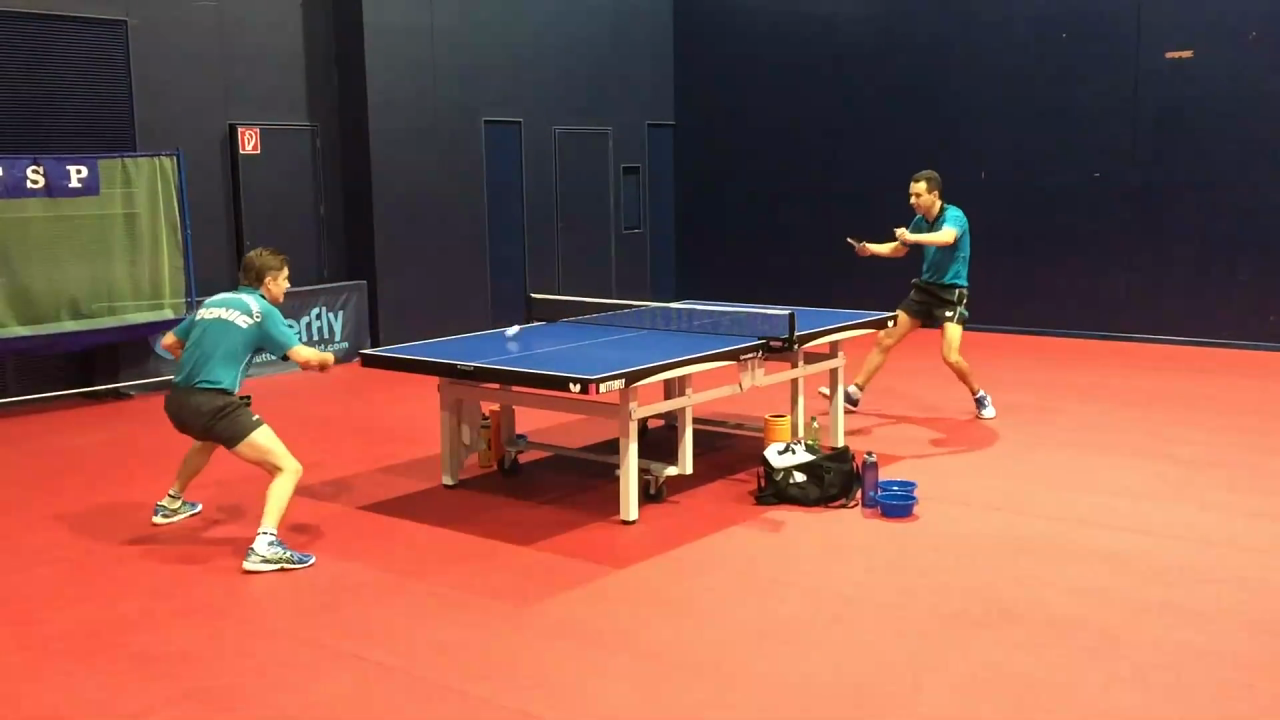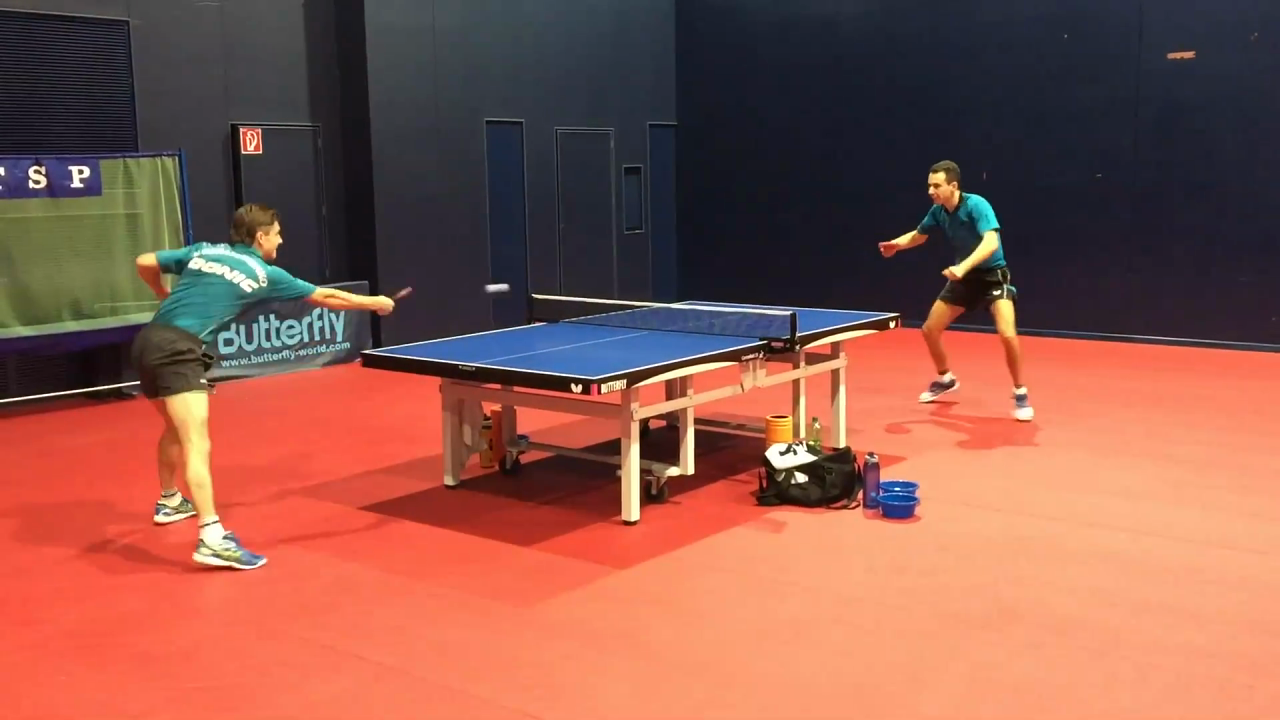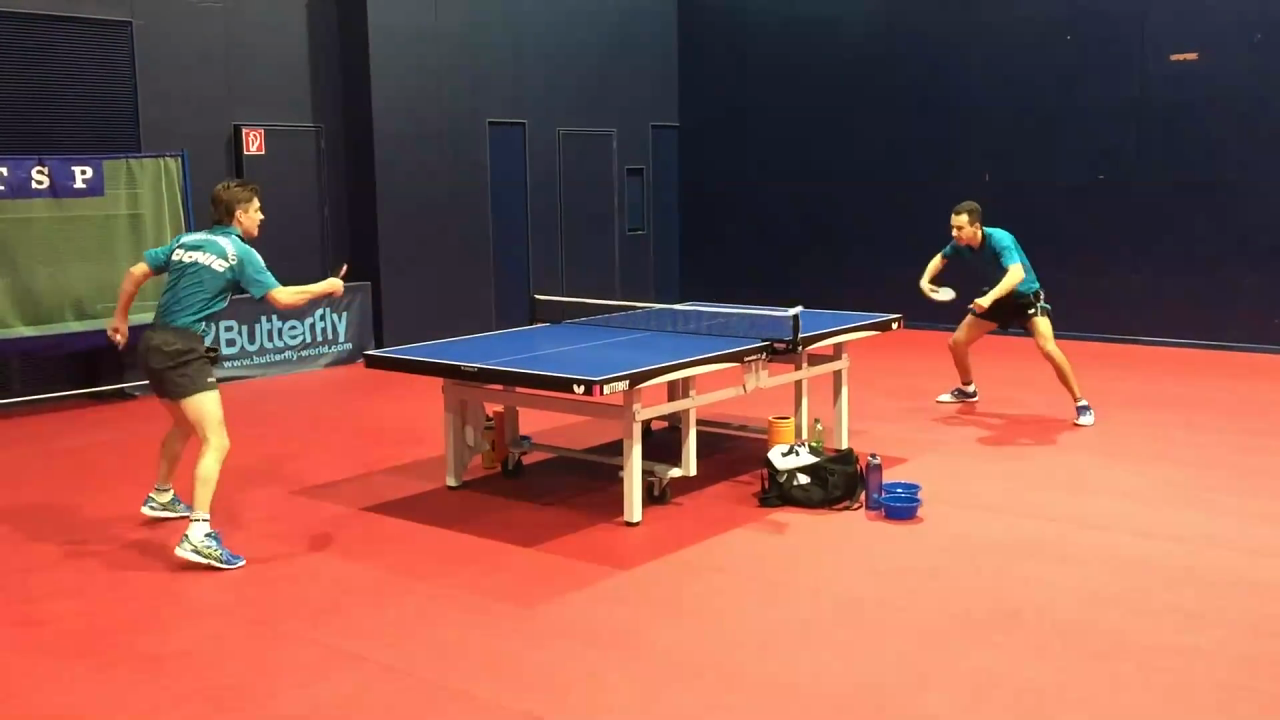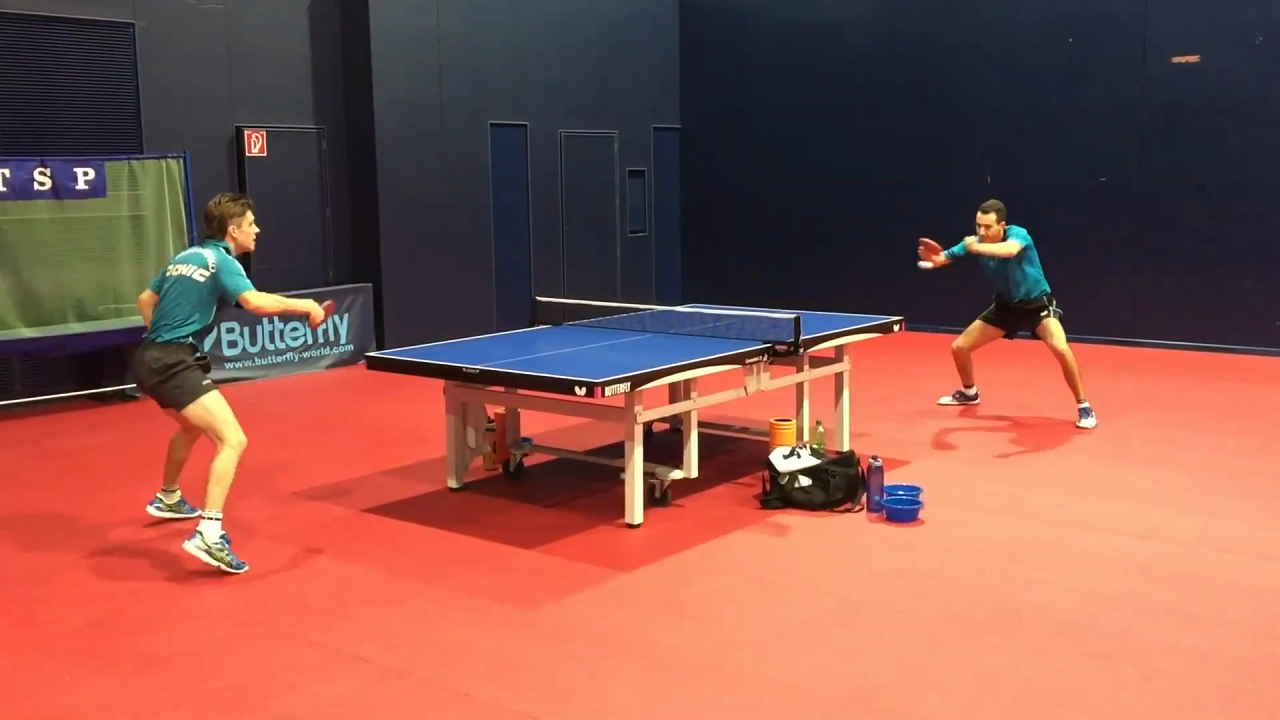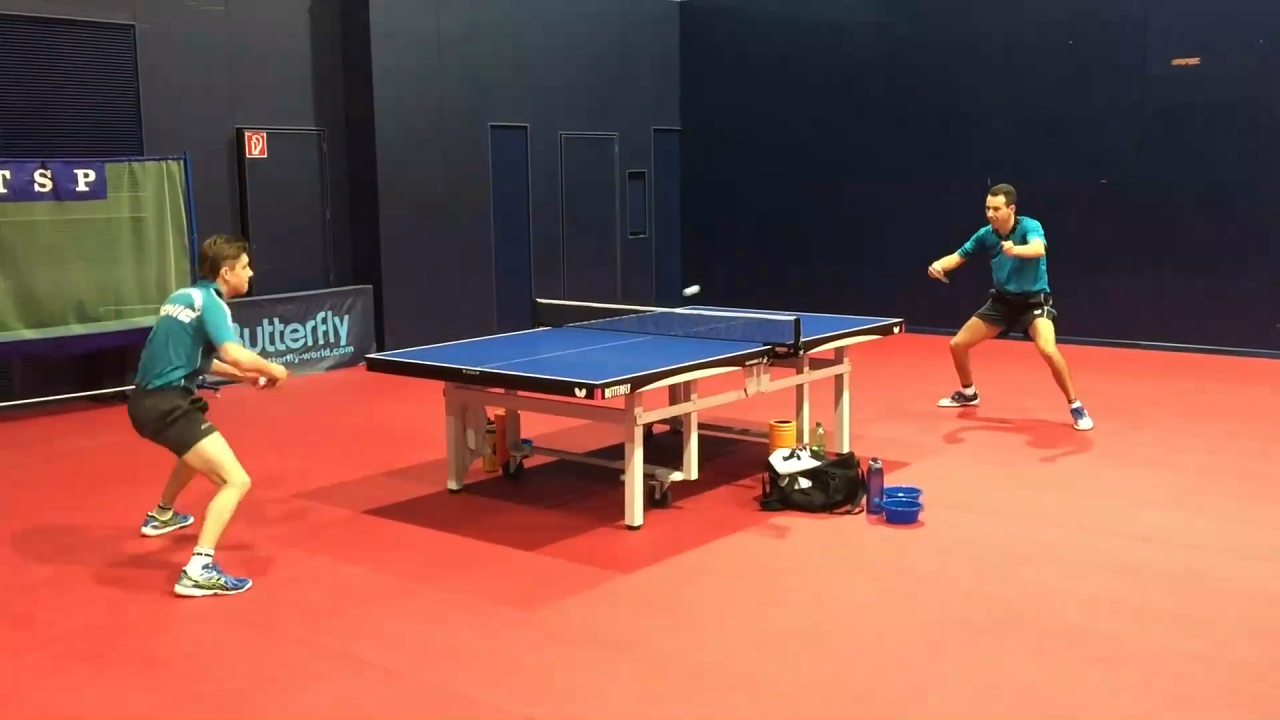
dt=0.2s
person 1, frame 1
left shoulder: (210, 304)
right shoulder: (263, 312)
left elbow: (169, 343)
right elbow: (303, 357)
right wrist: (326, 358)
left hip: (177, 400)
right hip: (215, 404)
left knee: (207, 440)
right knee: (289, 469)
left ankle: (171, 503)
right ankle: (264, 546)
person 1, frame 2
left shoulder: (201, 251)
right shoulder: (265, 275)
left elbow: (145, 263)
right elbow: (323, 296)
left wrist: (163, 295)
right wrist: (374, 303)
left hip: (148, 341)
right hip: (176, 351)
left knee: (176, 429)
right knee: (197, 446)
left ankle: (168, 501)
right ankle: (212, 537)
person 1, frame 3
left shoulder: (186, 241)
right shoulder: (239, 252)
left elbow: (136, 273)
right elbow: (280, 297)
left wrist: (118, 317)
right wrist: (326, 287)
left hip: (154, 343)
right hip: (182, 349)
left knee: (185, 424)
right knee: (217, 441)
left ankle: (159, 497)
right ankle: (198, 536)
person 1, frame 4
left shoulder: (185, 257)
right shoulder: (222, 262)
left elbow: (146, 300)
right elbow: (255, 301)
right wrist: (305, 305)
left hip: (150, 358)
right hip: (173, 362)
left knee: (193, 425)
right knee: (233, 442)
left ankle: (166, 498)
right ankle: (210, 535)
person 1, frame 5
left shoulder: (184, 296)
right shoulder: (212, 304)
right elbow: (234, 352)
left wrist: (244, 374)
right wrist: (272, 368)
left hip: (145, 402)
right hip: (165, 407)
left knee: (199, 446)
right knee: (236, 481)
left ankle: (161, 514)
right ankle: (199, 569)
person 2, frame 1
left shoulder: (953, 216)
right shoulder: (919, 221)
left elbow: (947, 237)
right elbow: (896, 249)
left wrist: (912, 238)
right wrist: (870, 249)
left hip: (952, 293)
right hip: (924, 290)
left knee: (950, 357)
right knee: (885, 341)
left ankle: (980, 396)
right ankle: (853, 394)
person 2, frame 2
left shoulder: (977, 206)
right shoulder: (938, 211)
left elbow: (992, 242)
right elbow: (919, 236)
left wrist: (964, 266)
right wrist: (896, 244)
left hip: (991, 275)
right hip: (959, 279)
left knee: (1007, 336)
right knee: (930, 331)
left ankle: (1020, 394)
right ankle: (946, 380)
person 2, frame 3
left shoulder: (1001, 239)
right shoulder: (959, 244)
left elbow: (1017, 274)
right elbow: (939, 259)
left wrist: (990, 297)
right wrist: (925, 280)
left hip: (1027, 298)
right hip: (997, 301)
left knee: (1048, 349)
right knee: (956, 342)
left ankle: (1081, 404)
right ankle: (967, 390)
person 2, frame 4
left shoulder: (1018, 234)
right shoulder: (976, 241)
left elbow: (1009, 250)
right elbow: (942, 258)
left wrist: (979, 248)
right wrist: (930, 256)
left hip: (1037, 304)
right hip: (1005, 306)
left knee: (1061, 350)
right knee: (959, 347)
left ankle: (1083, 406)
right ankle: (969, 393)
person 2, frame 5
left shoulder: (1029, 226)
right shoulder: (985, 235)
left elbow: (1039, 249)
right elbow: (959, 257)
left wrist: (1015, 251)
right wrist: (941, 264)
left hip: (1033, 301)
right hip: (1001, 301)
left knee: (1048, 350)
right knee: (957, 344)
left ankle: (1075, 406)
right ankle: (967, 393)
